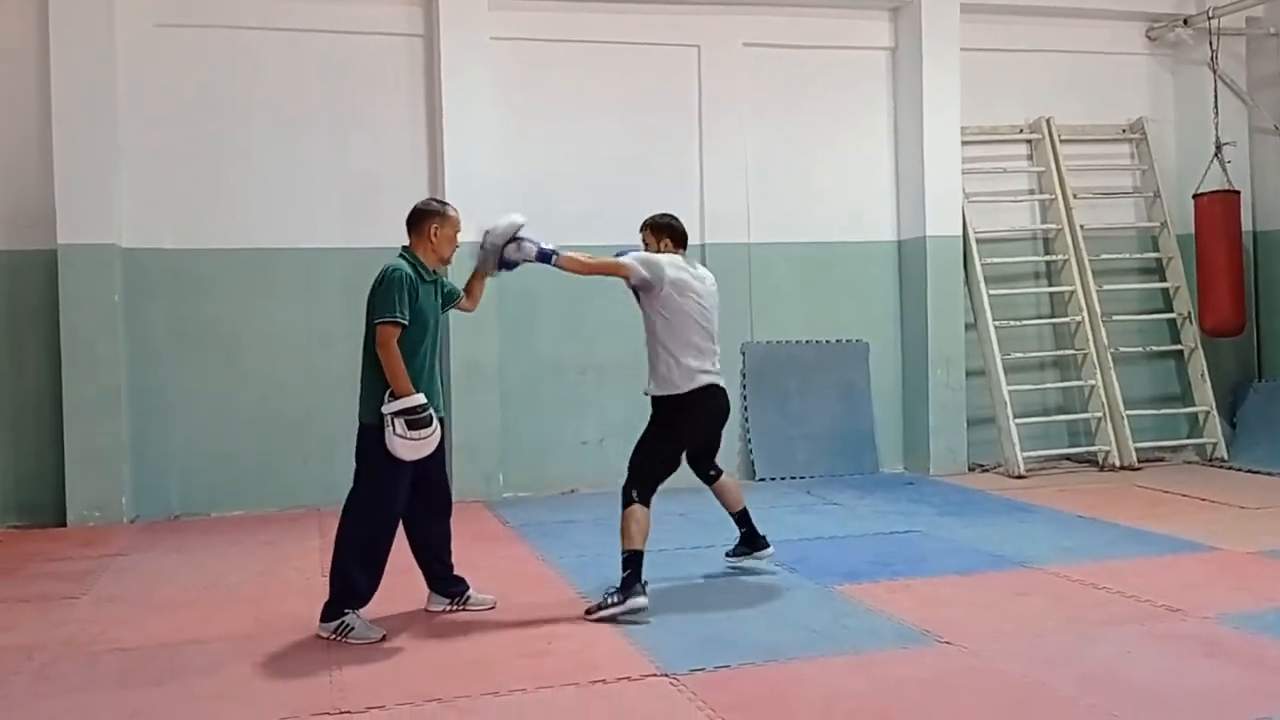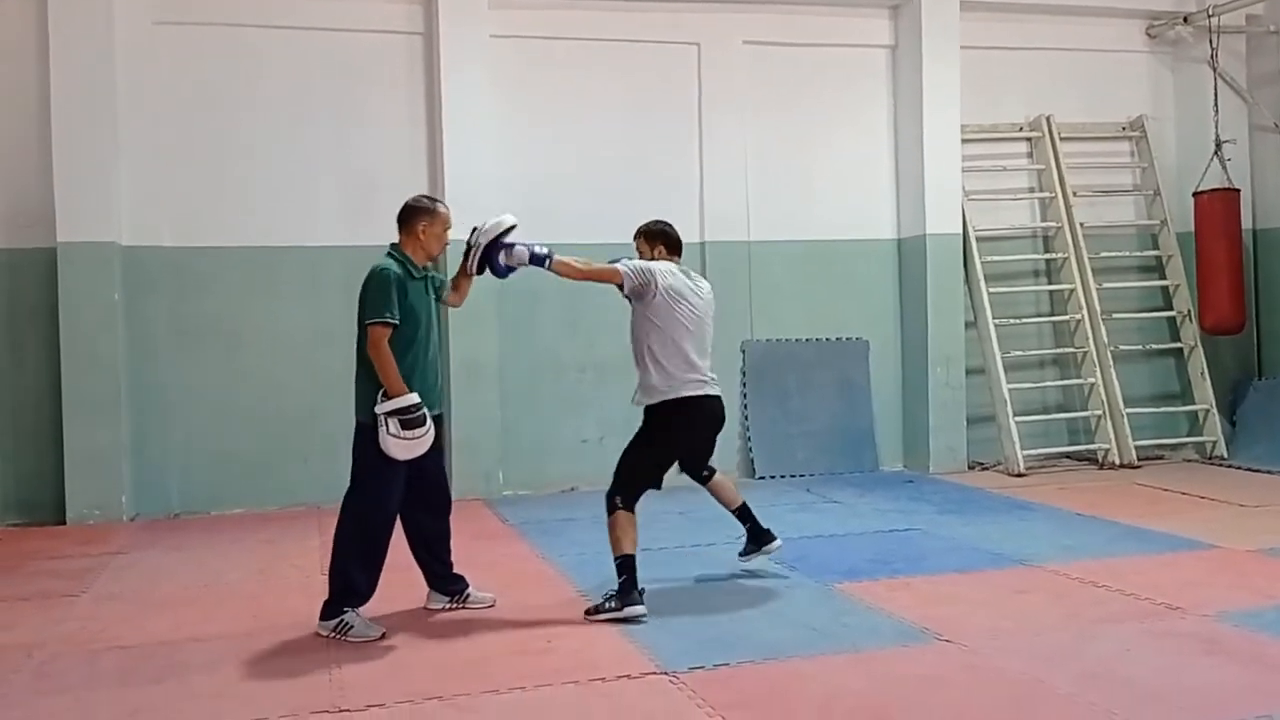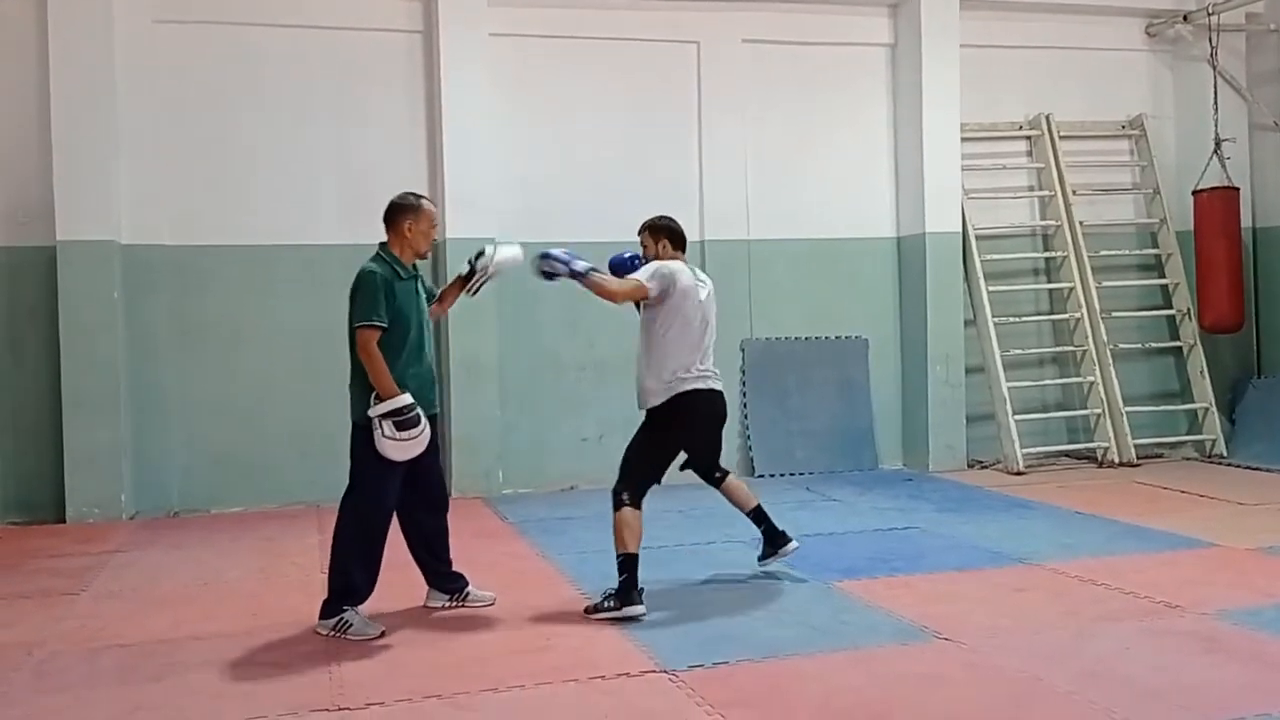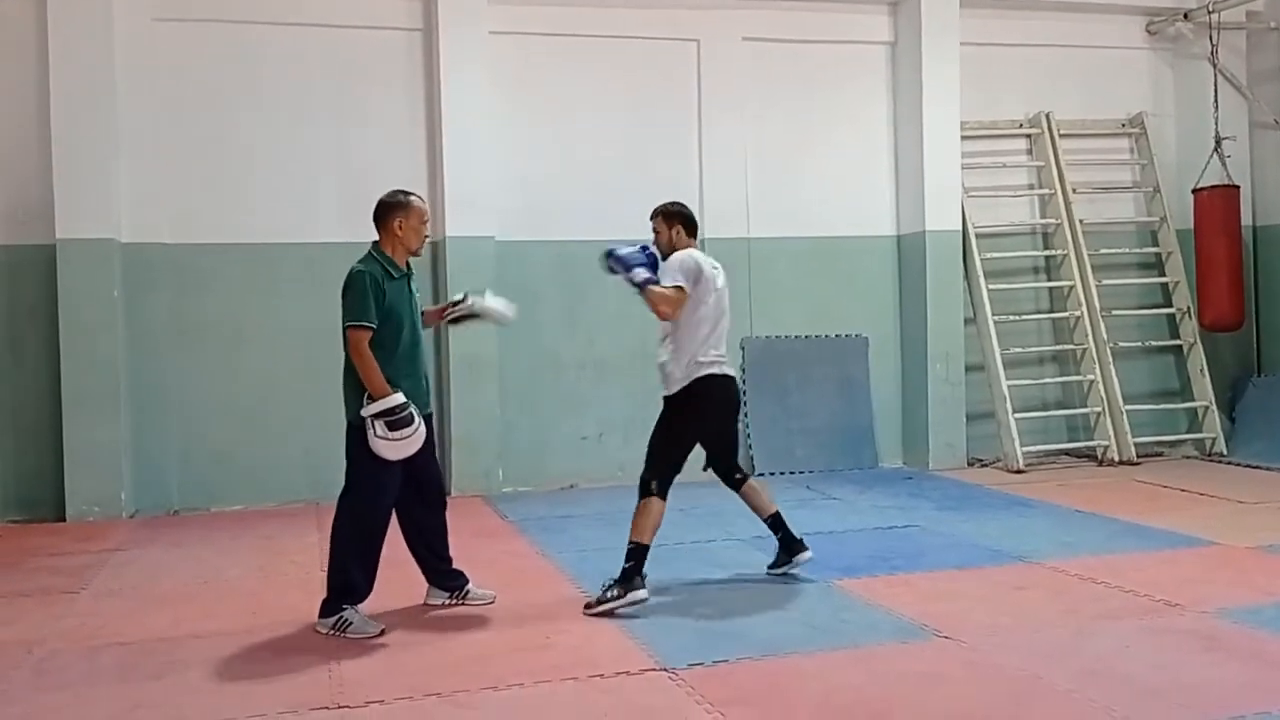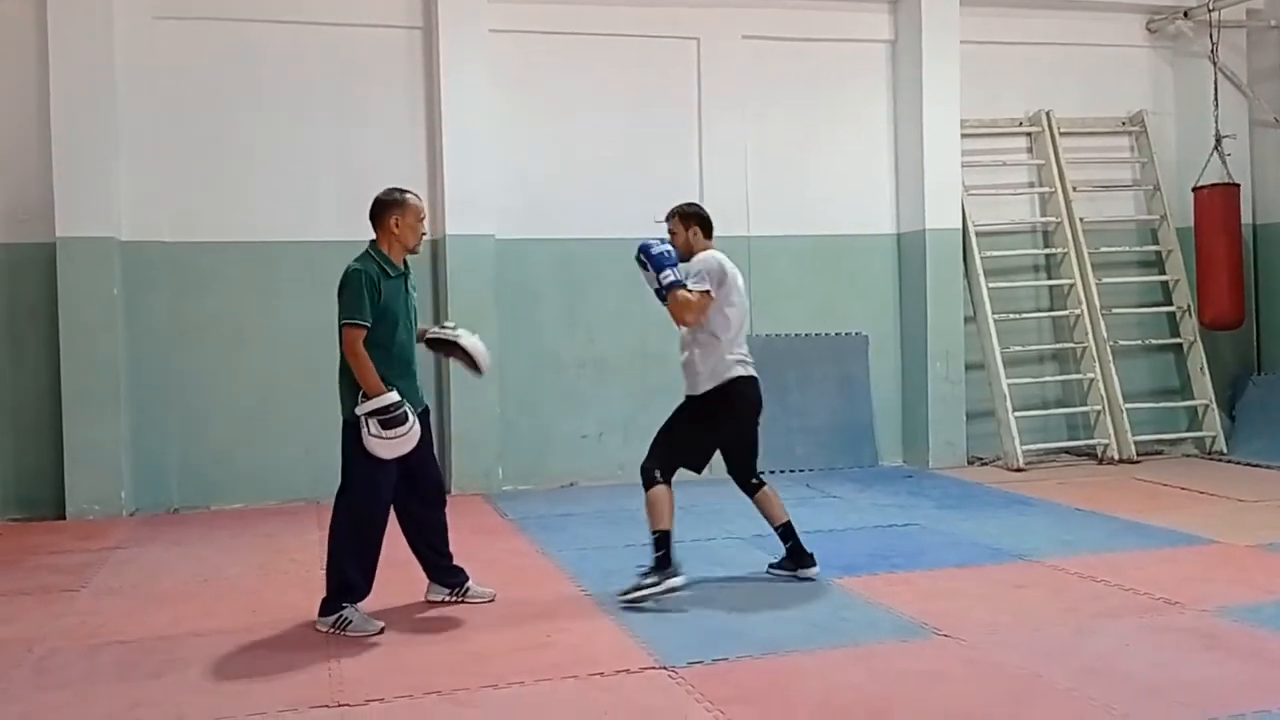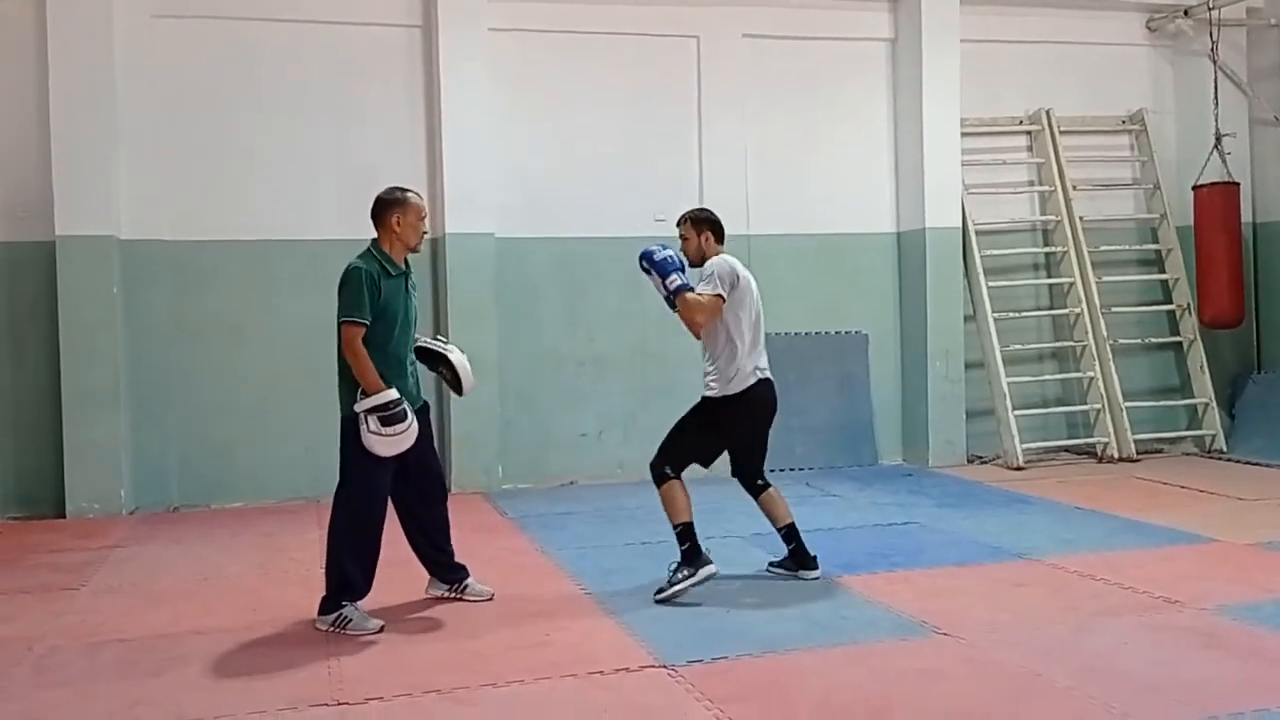
dt=0.1s
person 1, frame 1
left shoulder: (431, 280)
right shoulder: (398, 275)
left elbow: (468, 301)
right elbow: (385, 343)
left wrist: (487, 265)
right wrist: (410, 402)
left hip: (422, 415)
right hip: (390, 419)
left knee: (433, 504)
right knee: (373, 511)
left ankle: (445, 588)
right ankle: (339, 611)
person 1, frame 2
left shoulder: (423, 277)
right shoulder: (387, 275)
left elbow: (452, 298)
right elbow: (376, 344)
left wrist: (474, 263)
right wrist: (403, 401)
left hip: (423, 412)
left knee: (432, 503)
right knee: (370, 510)
left ankle: (445, 587)
right ankle: (339, 610)
person 1, frame 3
left shoulder: (412, 275)
right shoulder: (374, 276)
left elbow: (432, 310)
right elbow: (366, 346)
left wrist: (464, 282)
right wrist: (396, 402)
left hip: (419, 411)
right hip: (382, 418)
left knee: (429, 501)
right knee: (368, 509)
left ankle: (444, 585)
right ankle: (338, 609)
person 1, frame 4
left shoulder: (404, 274)
right shoulder: (365, 276)
right elbow: (358, 346)
left wrist: (450, 312)
right wrist: (388, 403)
left hip: (414, 410)
left knee: (427, 499)
right knee: (365, 509)
left ankle: (445, 583)
right ankle: (338, 608)
person 1, frame 5
left shoulder: (402, 272)
right shoulder: (361, 274)
right elbow: (353, 345)
right wrist: (382, 401)
left hip: (411, 408)
left knee: (426, 495)
right knee: (363, 507)
left ankle: (445, 579)
right ankle: (338, 606)
person 1, frame 6
left shoulder: (404, 272)
right shoulder: (361, 273)
right elbow: (351, 344)
right wrist: (383, 398)
left hip: (410, 404)
right hip: (370, 414)
left knee: (428, 491)
right knee: (361, 506)
left ankle: (447, 575)
right ankle: (338, 605)
person 2, frame 1
left shoulder: (656, 268)
right shoulder: (705, 277)
left elbow: (594, 266)
left wrist: (540, 252)
right wrist: (634, 286)
left hip: (679, 399)
right hip: (714, 397)
left knee: (637, 489)
right knee: (706, 466)
left ankle: (631, 585)
right ankle: (752, 539)
person 2, frame 2
left shoulder: (650, 274)
right shoulder: (701, 286)
left elbow: (585, 271)
left wrist: (535, 254)
left hip: (672, 407)
right hip: (709, 405)
left knee: (622, 494)
right knee: (700, 468)
left ankle: (627, 591)
right ankle: (757, 535)
person 2, frame 3
left shoulder: (664, 272)
right shoulder: (699, 281)
left elbow: (618, 292)
left wrist: (574, 267)
right wrist: (643, 295)
left hip: (675, 405)
right hip: (711, 399)
left knee: (627, 491)
right knee: (713, 470)
left ankle: (627, 590)
right ankle: (774, 537)
person 2, frame 4
left shoulder: (684, 260)
right shoulder: (710, 266)
left elbow: (665, 308)
left wrist: (638, 271)
right wrist: (644, 275)
left hip: (693, 390)
right hip: (722, 386)
left knee: (653, 484)
right knee: (731, 470)
left ankle: (630, 579)
right ankle: (790, 544)
person 2, frame 5
left shoulder: (706, 262)
right shoulder: (722, 267)
left elbow: (687, 314)
right elbow: (691, 320)
left wrist: (666, 273)
right wrist: (661, 283)
left hip: (717, 391)
right hip: (744, 388)
left knee: (656, 468)
right knee: (746, 474)
left ankle: (664, 565)
right ankle: (799, 556)
person 2, frame 6
left shoulder: (719, 267)
right shoulder: (731, 271)
left elbow: (700, 315)
right elbow: (701, 329)
left wrist: (674, 277)
right wrist: (670, 291)
left hip: (732, 394)
right hip: (758, 392)
left knee: (666, 464)
right knee: (753, 476)
left ankle: (692, 559)
right ankle: (801, 557)
